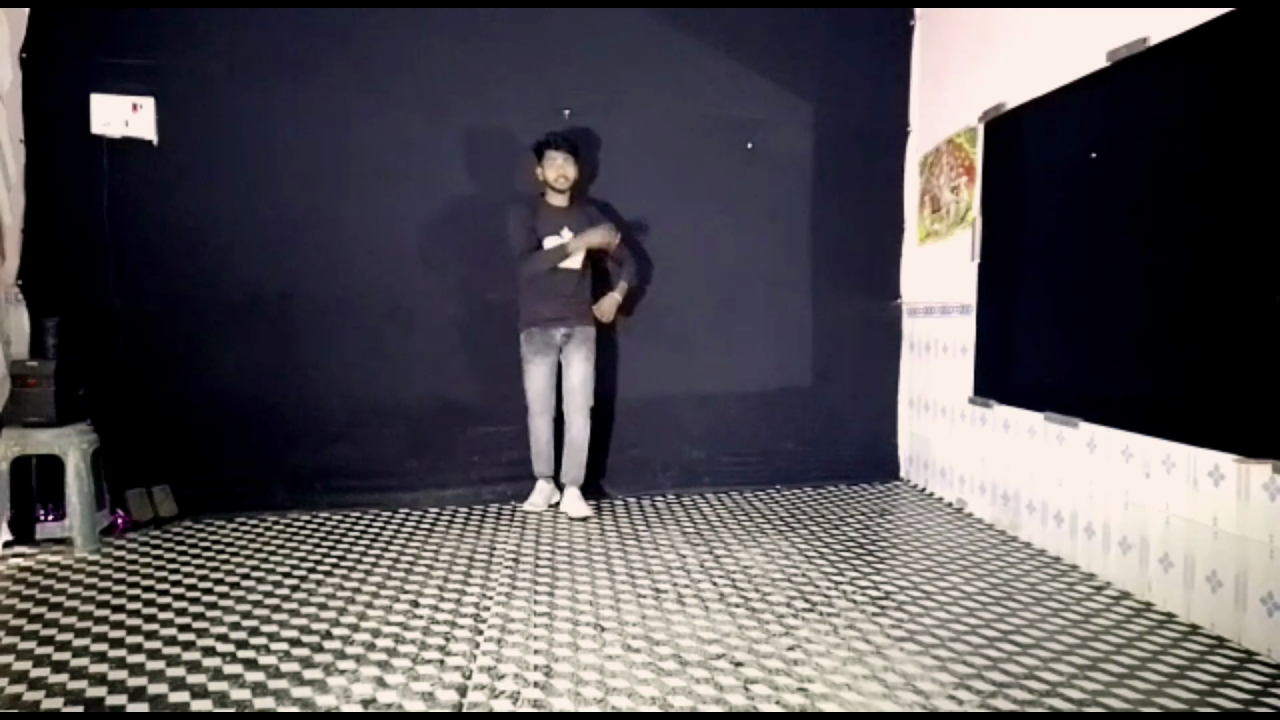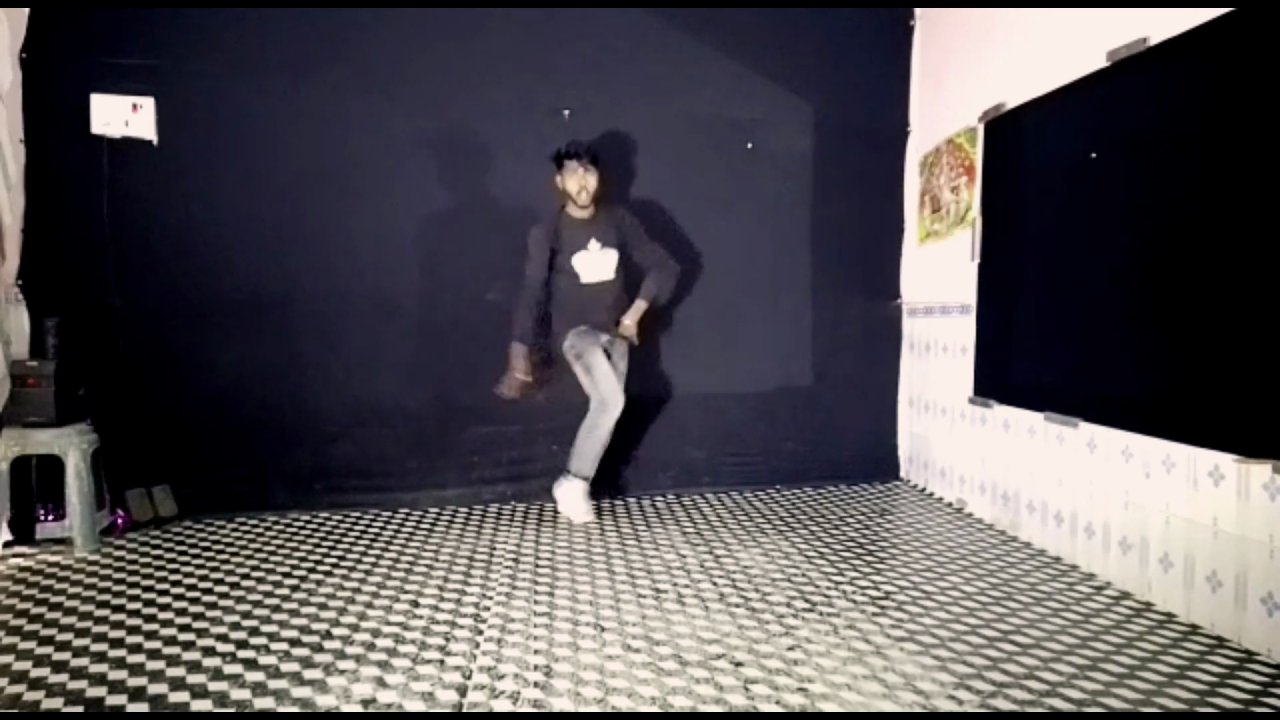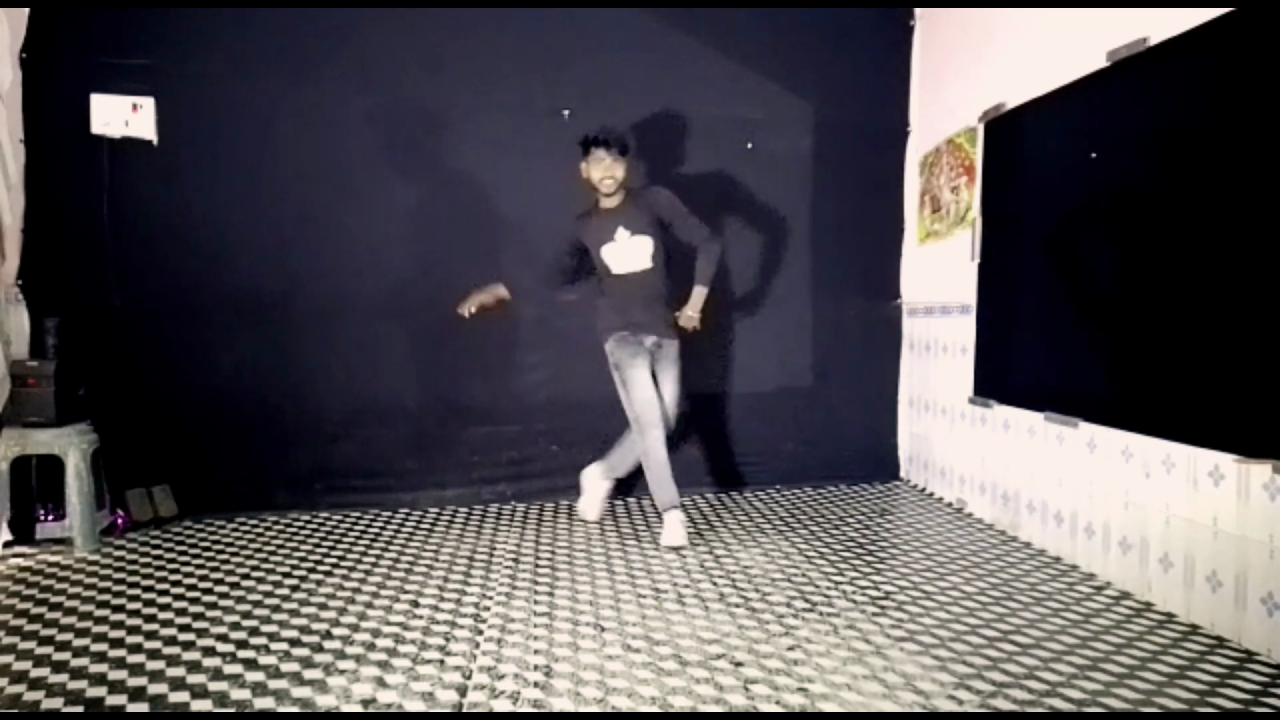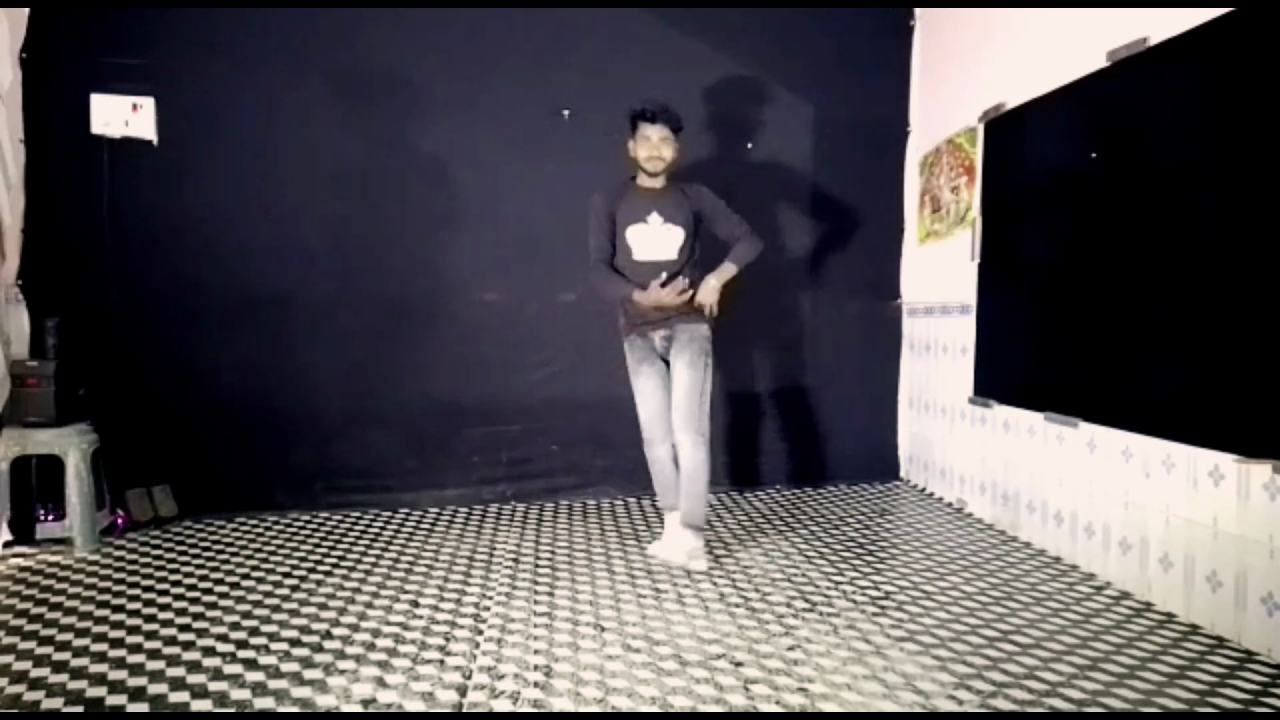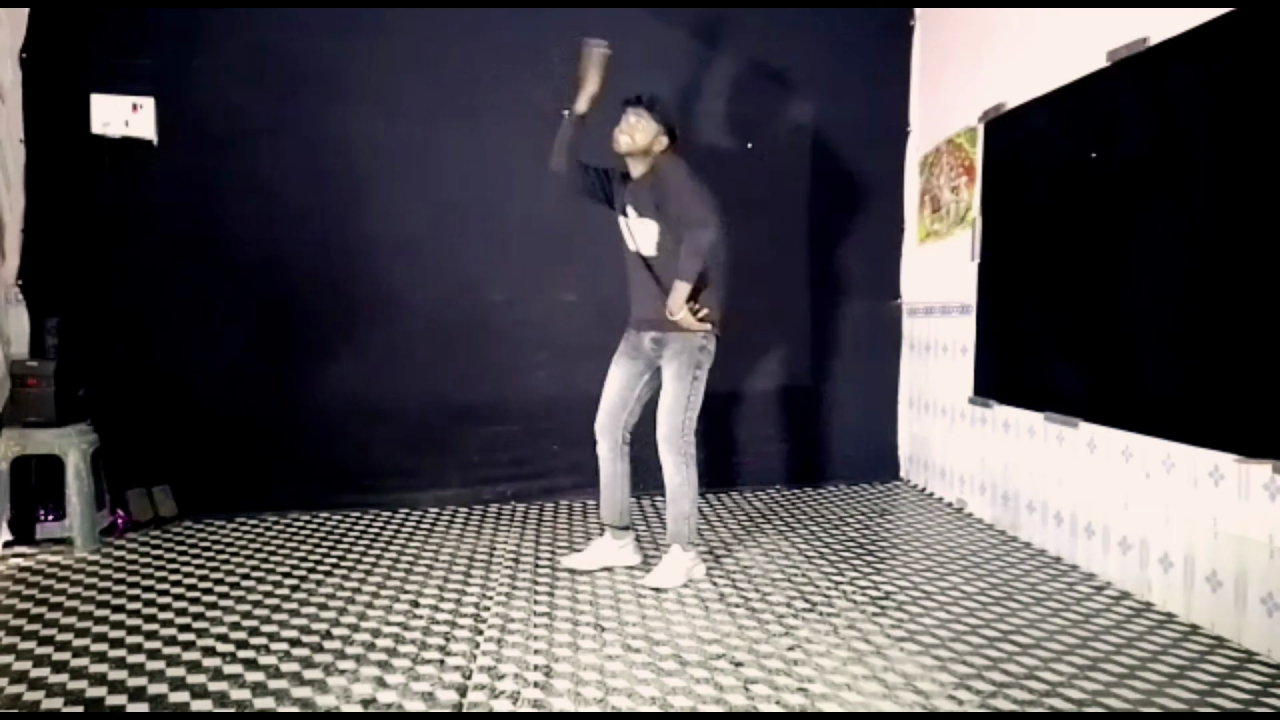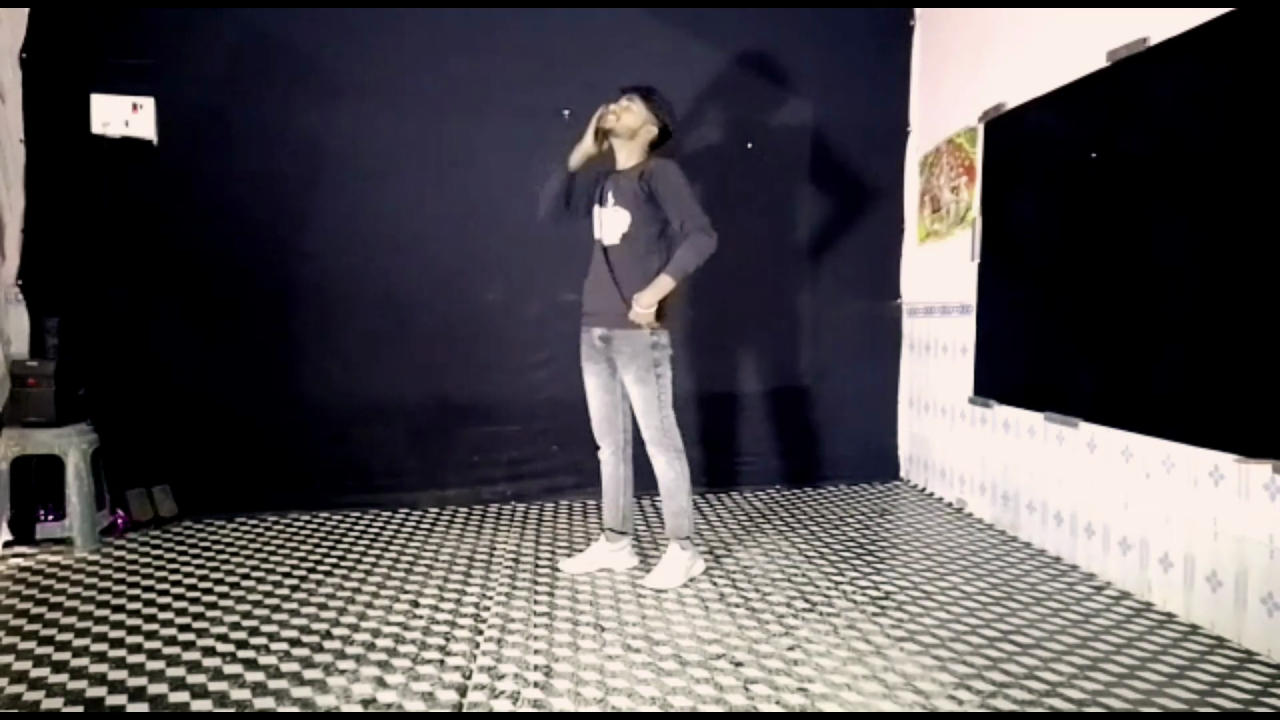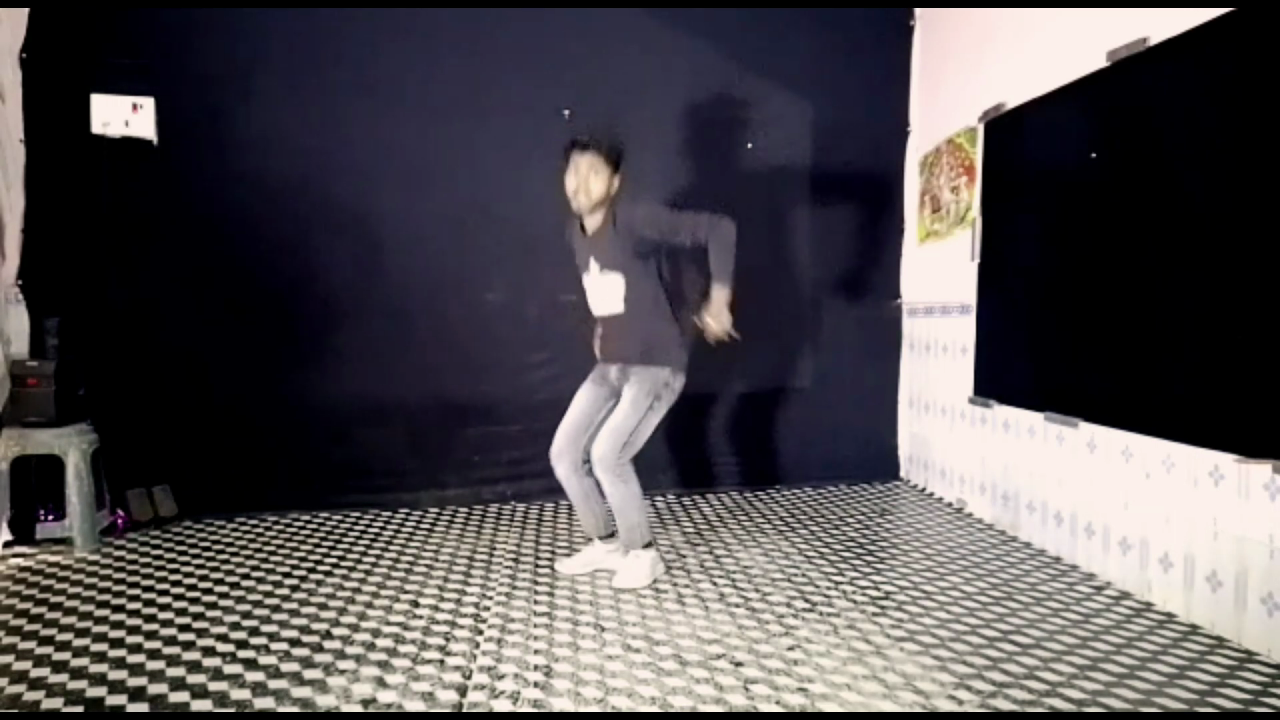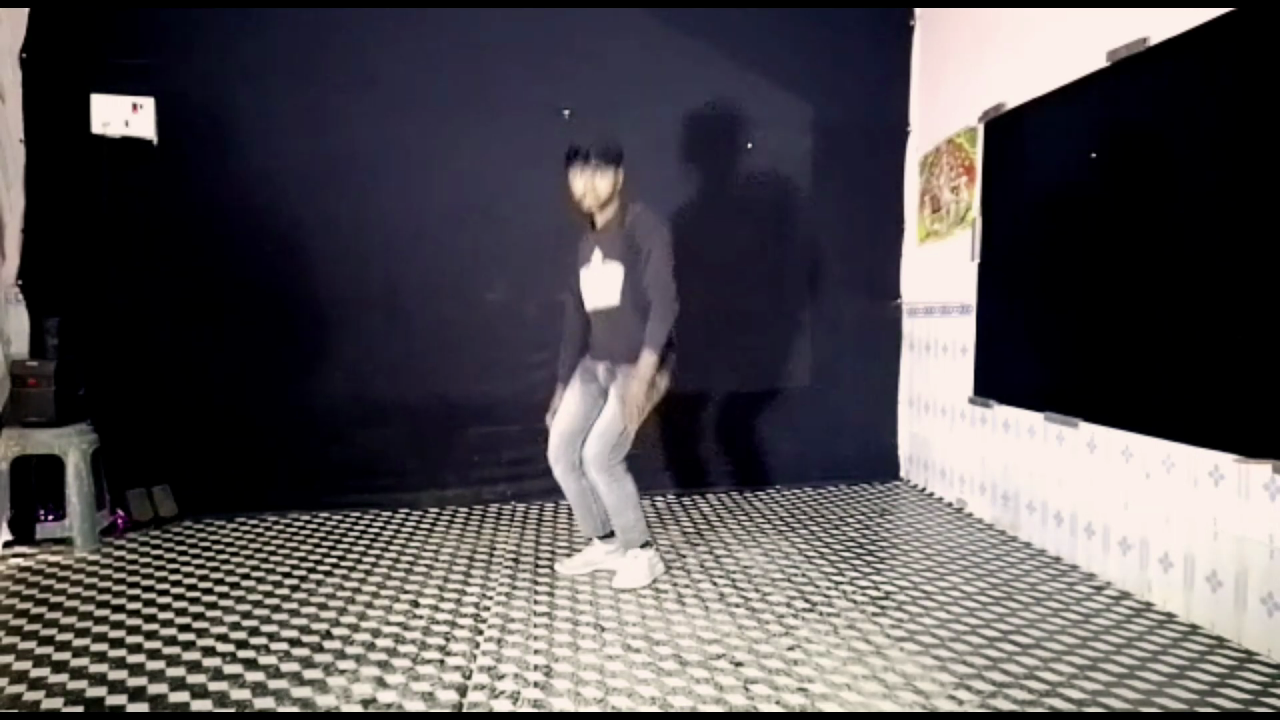
dt=0.4s
person 1, frame 1
left shoulder: (591, 214)
right shoulder: (524, 212)
left elbow: (624, 260)
right elbow: (527, 263)
left wrist: (617, 293)
right wrist: (579, 243)
left hip: (580, 326)
right hip: (537, 327)
left knee: (578, 408)
right knee: (540, 410)
left ankle: (572, 489)
right ankle: (545, 485)
person 1, frame 2
left shoulder: (618, 219)
right shoulder: (547, 233)
left elbow: (659, 265)
right elbow: (532, 294)
left wrist: (637, 310)
right wrist: (520, 357)
left hip: (619, 331)
right hip: (577, 330)
left knee: (604, 410)
right knee: (611, 401)
left ankle: (576, 491)
right ankle: (572, 478)
person 1, frame 3
left shoulder: (655, 200)
right shoulder: (584, 227)
left elbow: (708, 242)
right elbow: (558, 276)
left wrist: (696, 298)
right wrist: (502, 291)
left hip: (663, 330)
right hip: (620, 335)
left knee: (661, 420)
right knee: (651, 419)
left ankle: (601, 473)
right ankle: (671, 512)
person 1, frame 4
left shoulder: (694, 196)
right shoulder: (609, 202)
left elbow: (749, 240)
right elbow: (599, 268)
left wrist: (717, 280)
right wrist: (640, 296)
left hip: (689, 326)
right hip: (641, 331)
left knee: (687, 425)
right knee: (655, 430)
left ankle: (690, 534)
right ankle: (673, 516)
person 1, frame 5
left shoulder: (671, 172)
right shoulder: (618, 185)
left elbow: (704, 228)
right elbow: (564, 166)
left wrist: (681, 295)
right wrist: (584, 100)
left hip: (687, 332)
right hip: (640, 331)
left knee: (673, 439)
right knee: (608, 428)
left ankle: (685, 551)
right ankle: (617, 538)
person 1, frame 6
left shoulder: (659, 174)
right shoulder: (600, 180)
left elbow: (700, 237)
left wrist: (654, 293)
right wrist: (581, 158)
left hip: (637, 331)
right hip: (594, 328)
left knee: (659, 438)
right knee: (609, 440)
left ankle: (682, 549)
right ankle: (615, 542)
person 1, frame 7
left shoulder: (634, 220)
right shoulder: (577, 232)
left elbow: (719, 229)
left wrist: (717, 303)
left hip: (656, 367)
right hip: (611, 367)
left knee: (608, 458)
right knee: (565, 454)
left ankle: (643, 552)
right ankle: (604, 542)
person 1, frame 8
left shoulder: (644, 224)
right shoulder: (585, 242)
left elbow: (663, 301)
right elbow: (577, 319)
left wrist: (646, 374)
right wrist: (562, 392)
left hip: (636, 368)
right hip: (593, 365)
left knee: (597, 456)
right knee: (560, 452)
left ankle: (642, 552)
right ankle: (602, 544)
